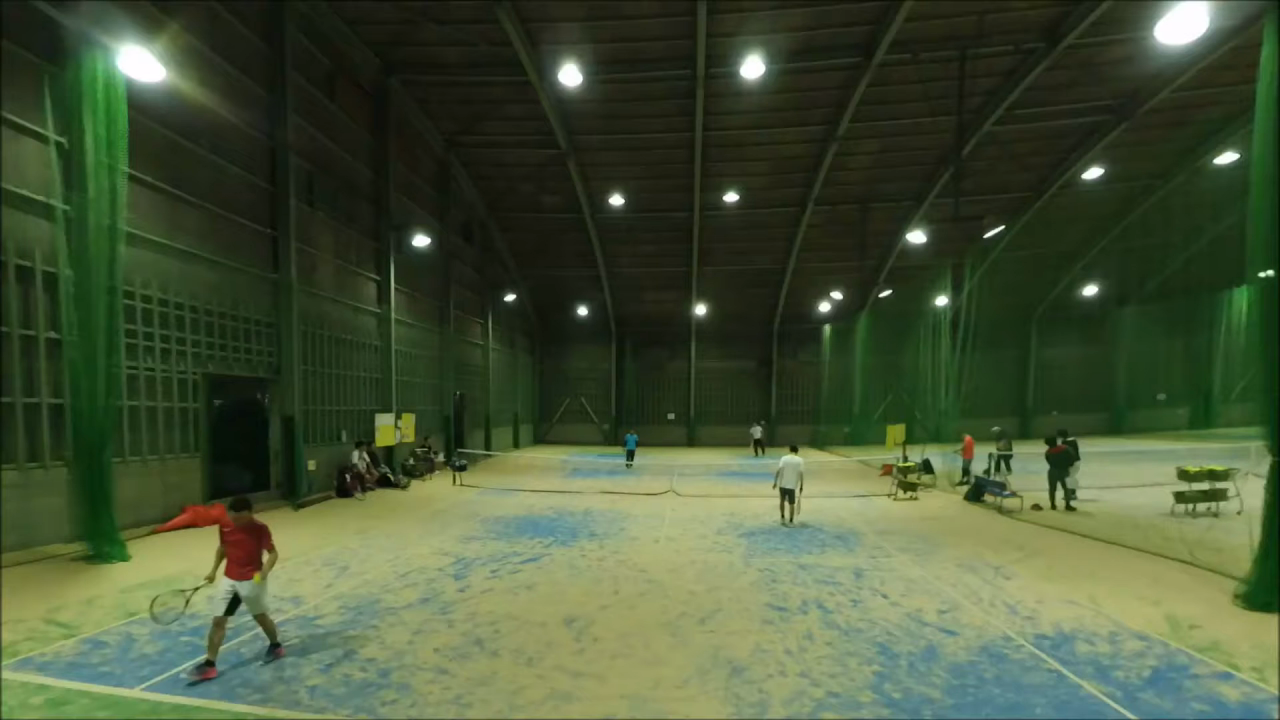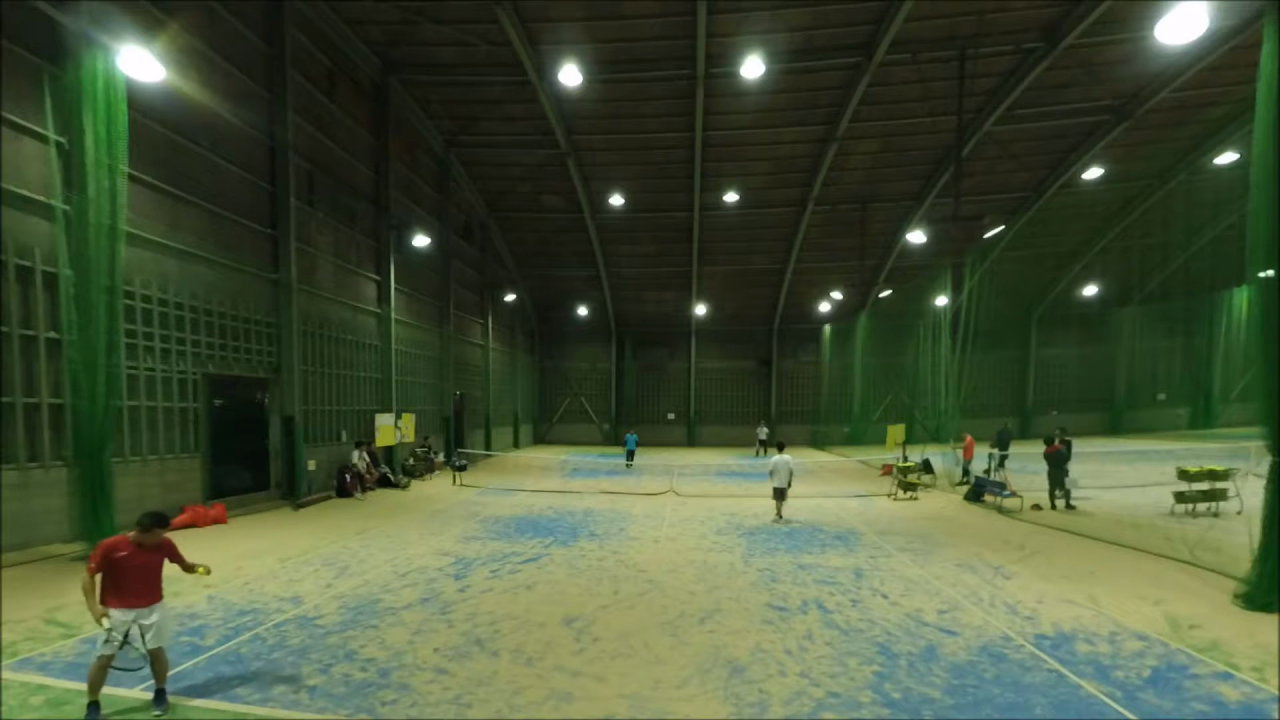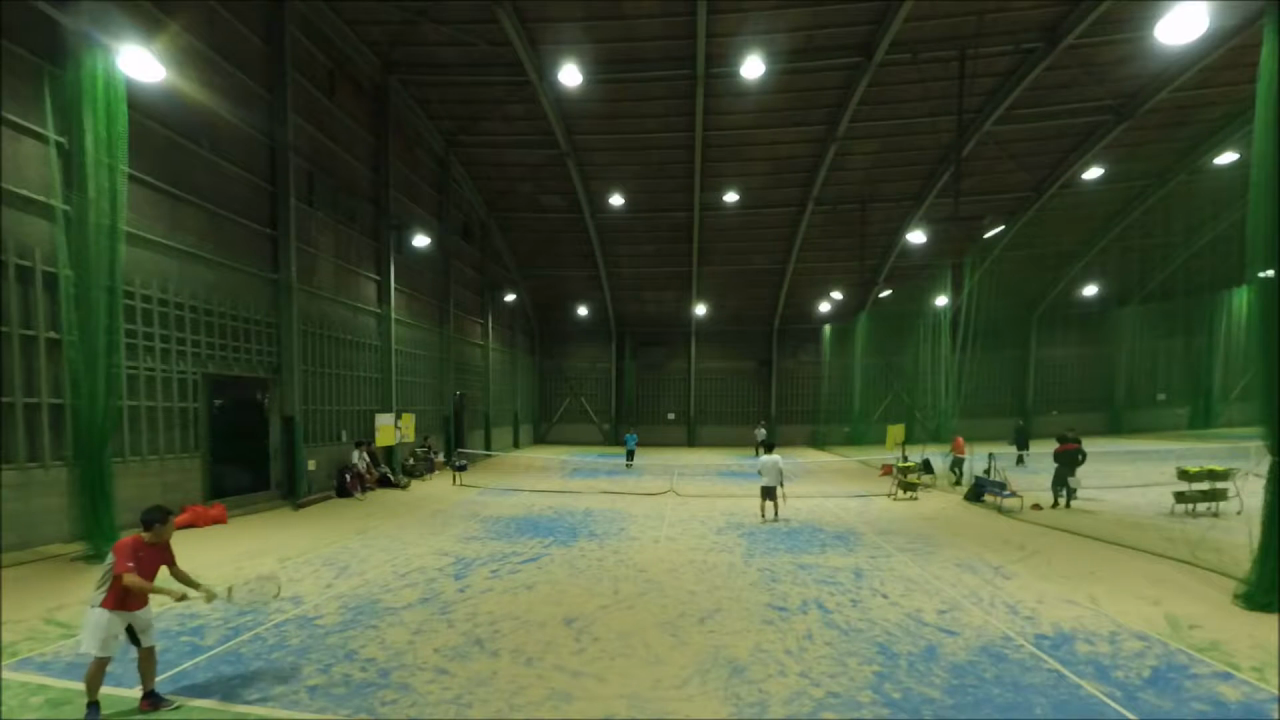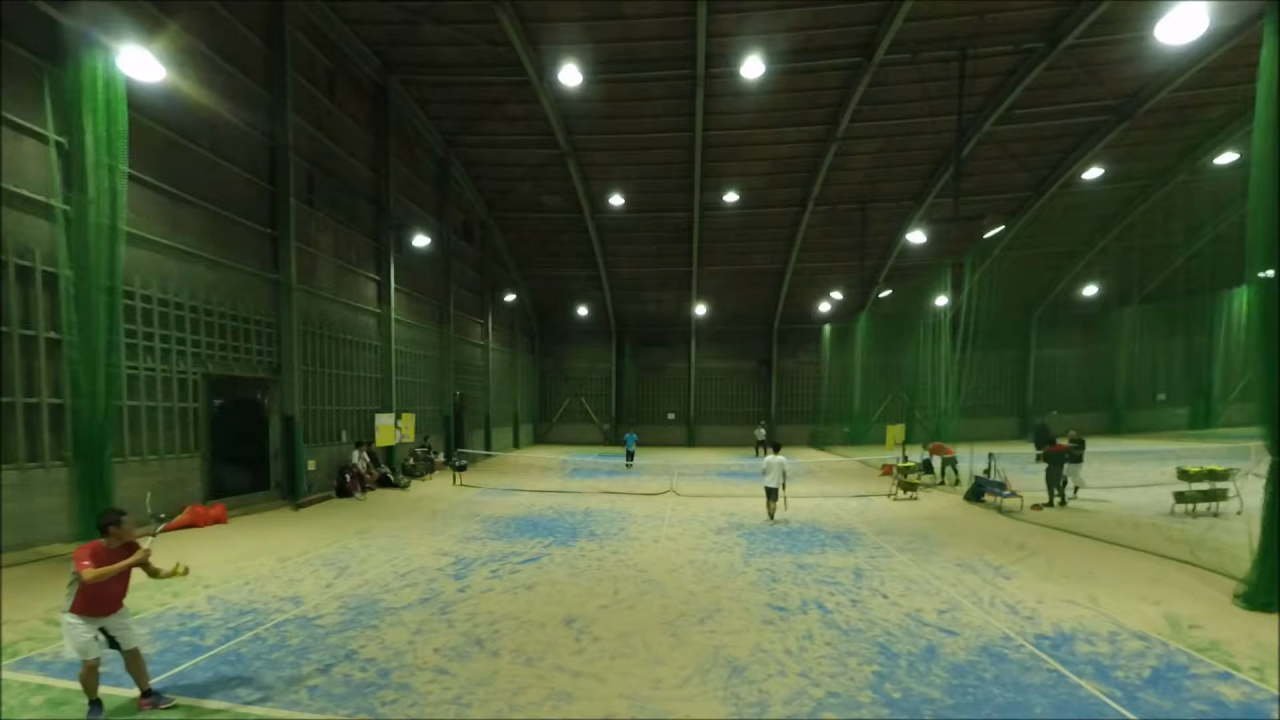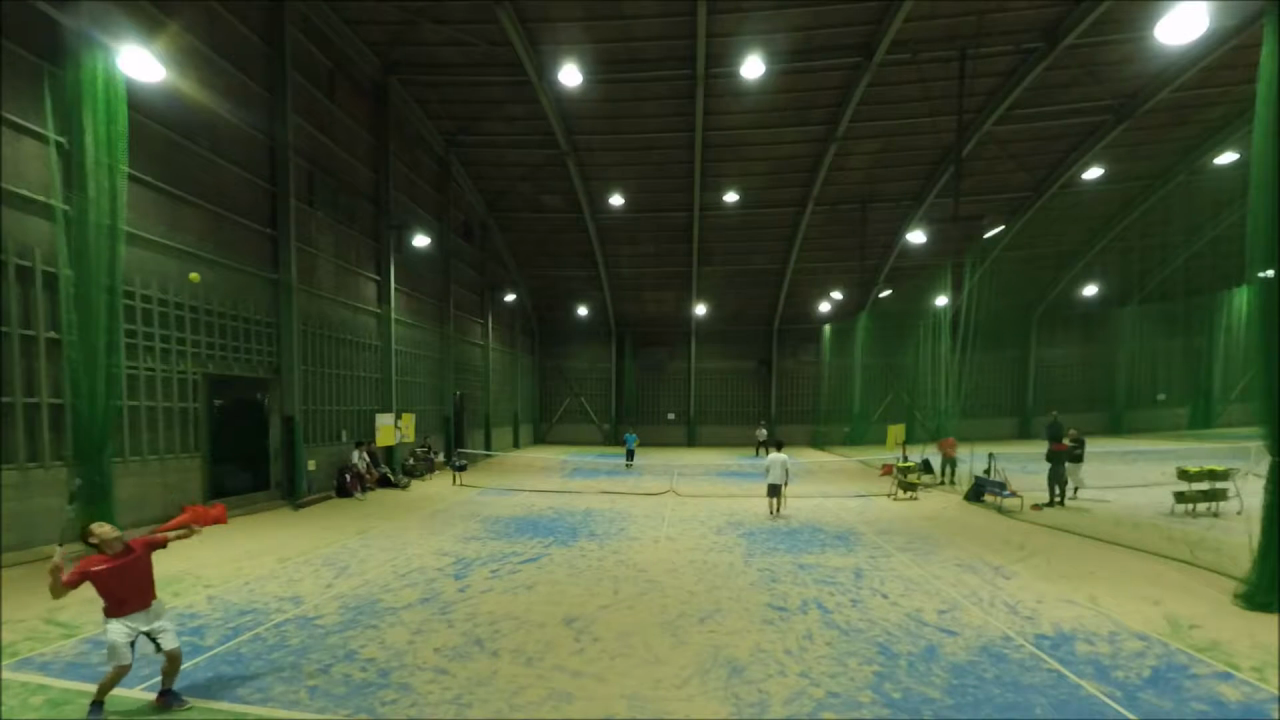
dt=1s
person 1, frame 1
left shoulder: (260, 529)
right shoulder: (225, 527)
left elbow: (272, 553)
left wrist: (264, 573)
right wrist: (214, 570)
left hip: (250, 580)
right hip: (229, 579)
left knee: (260, 616)
right knee: (218, 621)
left ankle: (275, 645)
right ankle: (209, 664)
person 1, frame 2
left shoulder: (164, 545)
right shoulder: (109, 547)
left elbow: (184, 564)
right elbow: (89, 575)
left wrist: (198, 567)
right wrist: (94, 606)
left hip: (152, 606)
right hip: (116, 610)
left knee: (157, 651)
right knee: (104, 658)
left ankle: (160, 694)
person 1, frame 3
left shoulder: (162, 546)
right shoulder: (126, 546)
left elbow: (175, 571)
right elbow: (130, 581)
left wrist: (199, 587)
right wrist: (168, 592)
left hip: (138, 608)
right hip: (108, 609)
left knee: (148, 650)
right knee: (101, 659)
left ankle: (149, 697)
person 1, frame 4
left shoulder: (131, 548)
right shoulder: (87, 552)
left elbow: (152, 572)
right elbow: (89, 578)
left wrist: (173, 572)
right wrist: (129, 561)
left hip: (114, 611)
right hip: (81, 617)
left knee: (132, 652)
right knee: (91, 663)
left ankle: (147, 695)
person 1, frame 5
left shoulder: (141, 546)
right shoulder: (89, 566)
left elbow: (174, 536)
right elbow: (57, 593)
left wrist: (189, 530)
right wrist: (54, 573)
left hip: (151, 610)
right hip: (119, 619)
left knee: (174, 653)
right knee: (121, 668)
left ankle: (166, 693)
right ankle: (97, 703)
